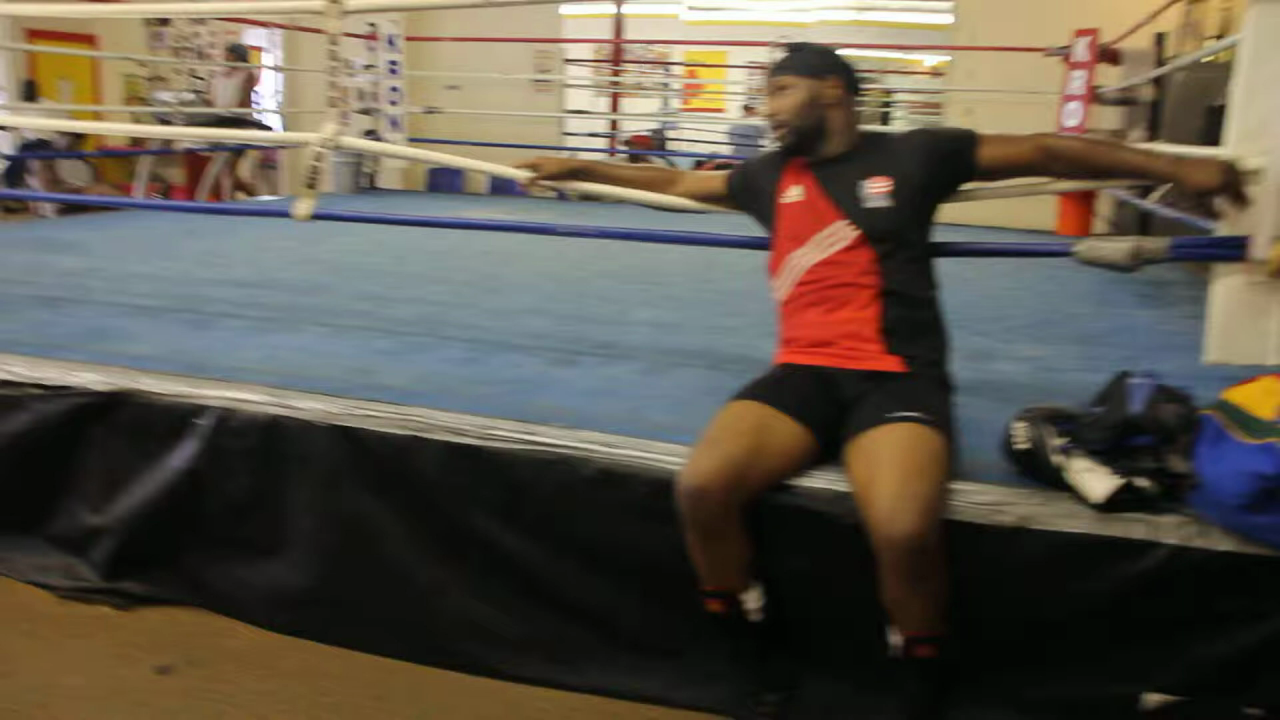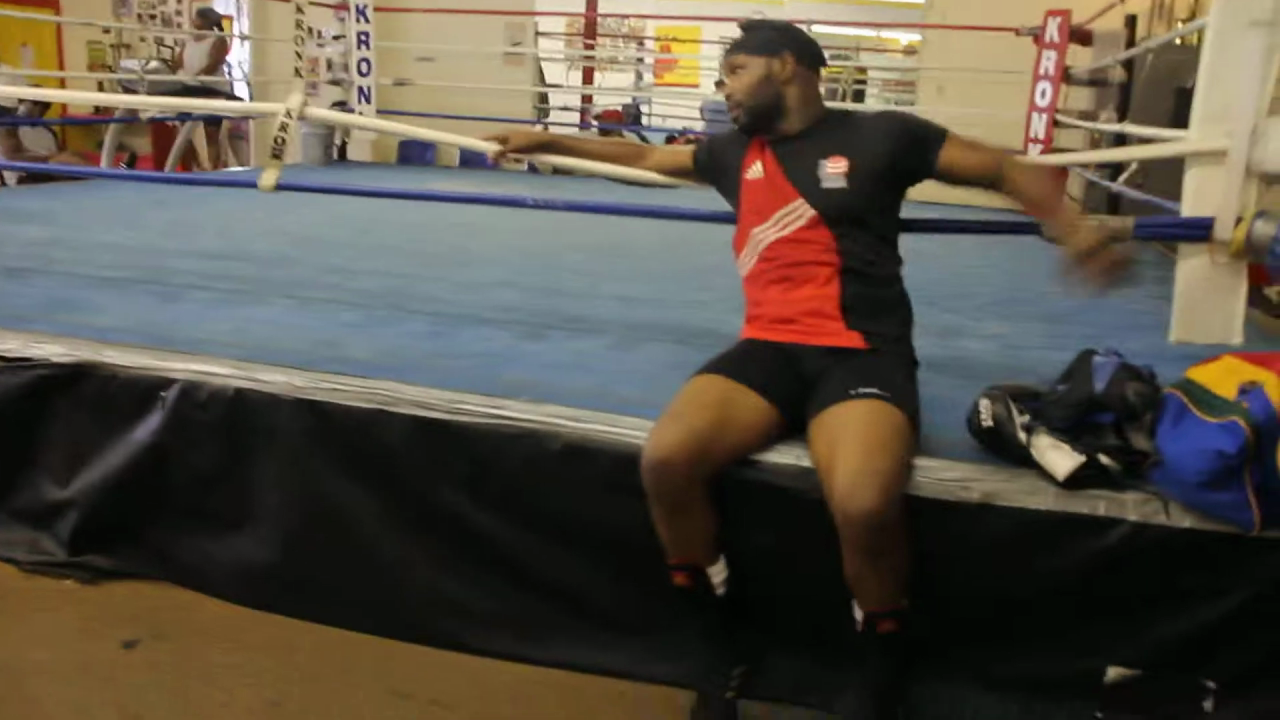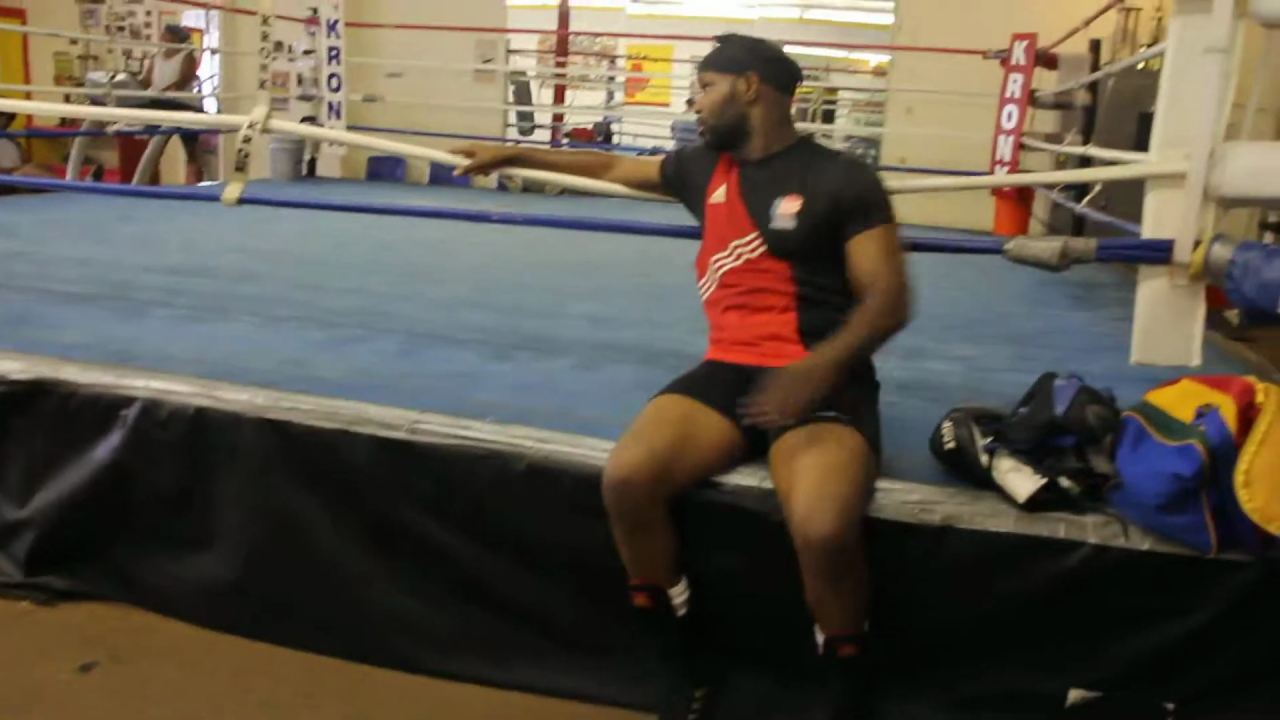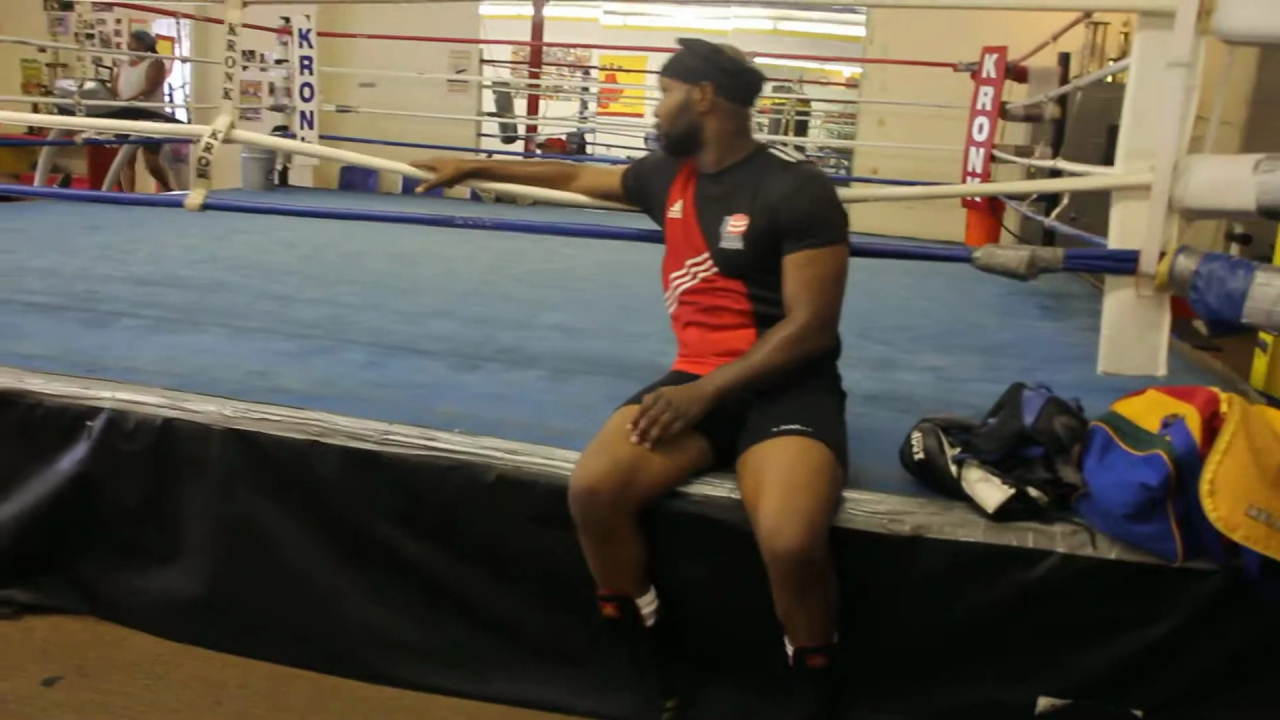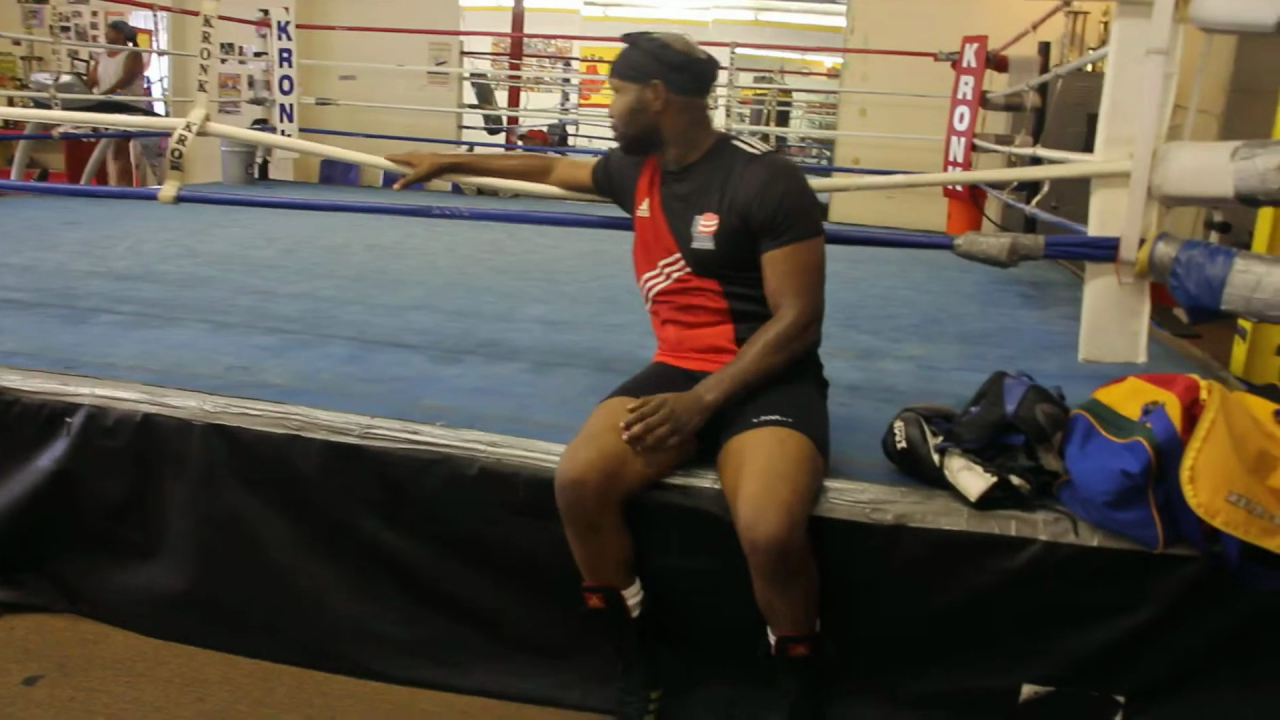
dt=0.2s
person 1, frame 1
left shoulder: (913, 156)
right shoulder: (772, 176)
left elbow: (1047, 151)
right elbow: (677, 182)
left wrist: (1169, 167)
right wrist: (576, 168)
left hip: (895, 378)
right hip: (802, 375)
left knee: (903, 533)
right knee: (700, 488)
person 1, frame 2
left shoulder: (878, 137)
right shoulder: (736, 149)
left elbow: (1004, 169)
right elbow: (647, 156)
left wrist: (1072, 226)
right wrist: (541, 140)
left hip: (858, 355)
right hip: (764, 349)
left knee: (861, 507)
right knee: (664, 462)
right ankle: (725, 648)
person 1, frame 3
left shoulder: (841, 177)
right shoulder: (706, 166)
left elbow: (890, 300)
right elbow: (614, 168)
left wrist: (822, 364)
right wrist: (510, 154)
left hip: (820, 380)
right hip: (732, 370)
left knee: (822, 530)
right knee: (626, 479)
person 1, frame 4
left shoulder: (798, 189)
right shoulder: (668, 176)
left elbow: (812, 327)
right elbow: (577, 177)
left wrist: (706, 392)
right wrist: (473, 167)
left hip: (786, 387)
right hip: (695, 381)
left knee: (789, 542)
right knee: (592, 489)
person 1, frame 5
left shoulder: (767, 181)
right shoulder: (636, 170)
left elbow: (800, 320)
right elbow: (552, 170)
left wrist: (701, 401)
right wrist: (448, 162)
left hip: (765, 378)
right hip: (679, 370)
left knee: (768, 532)
right knee: (578, 480)
